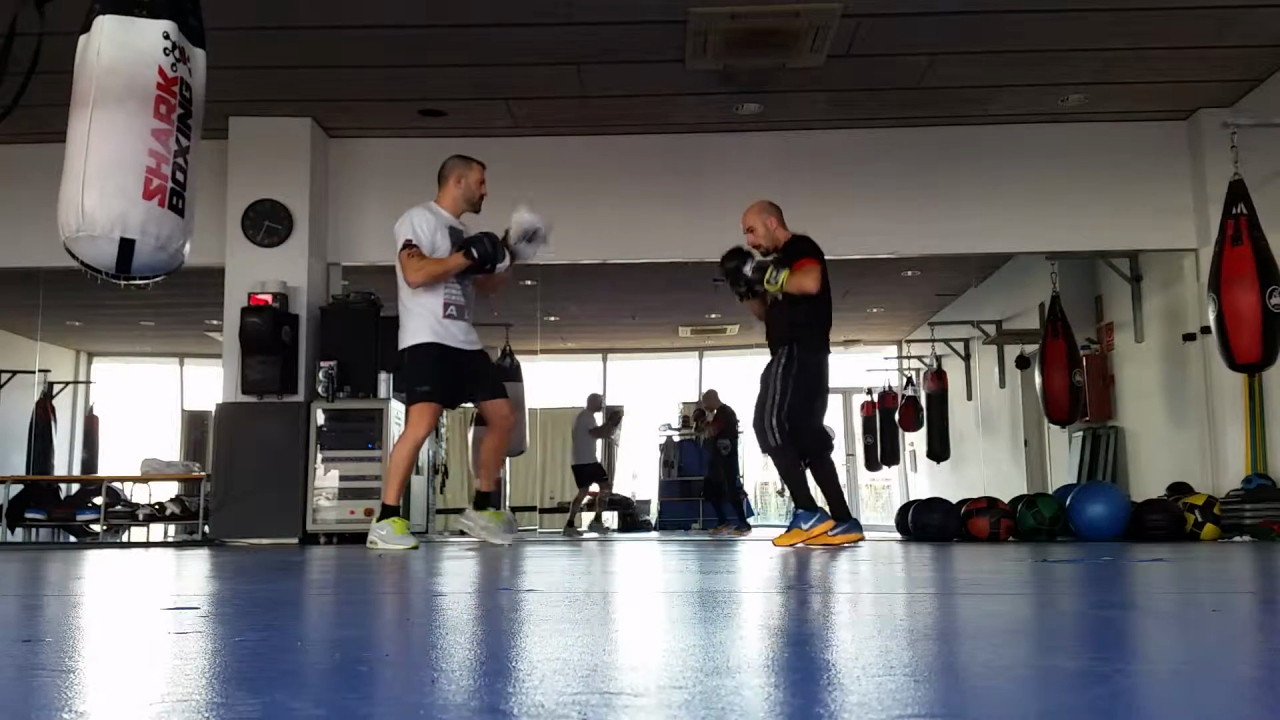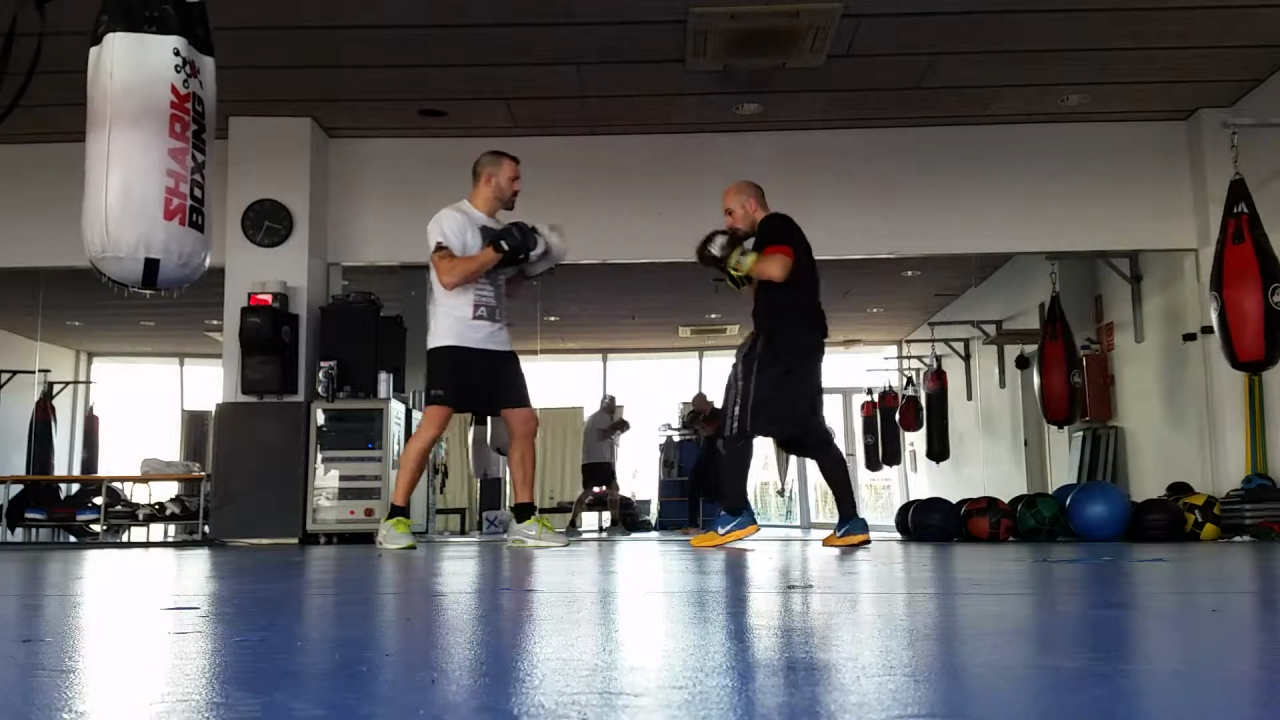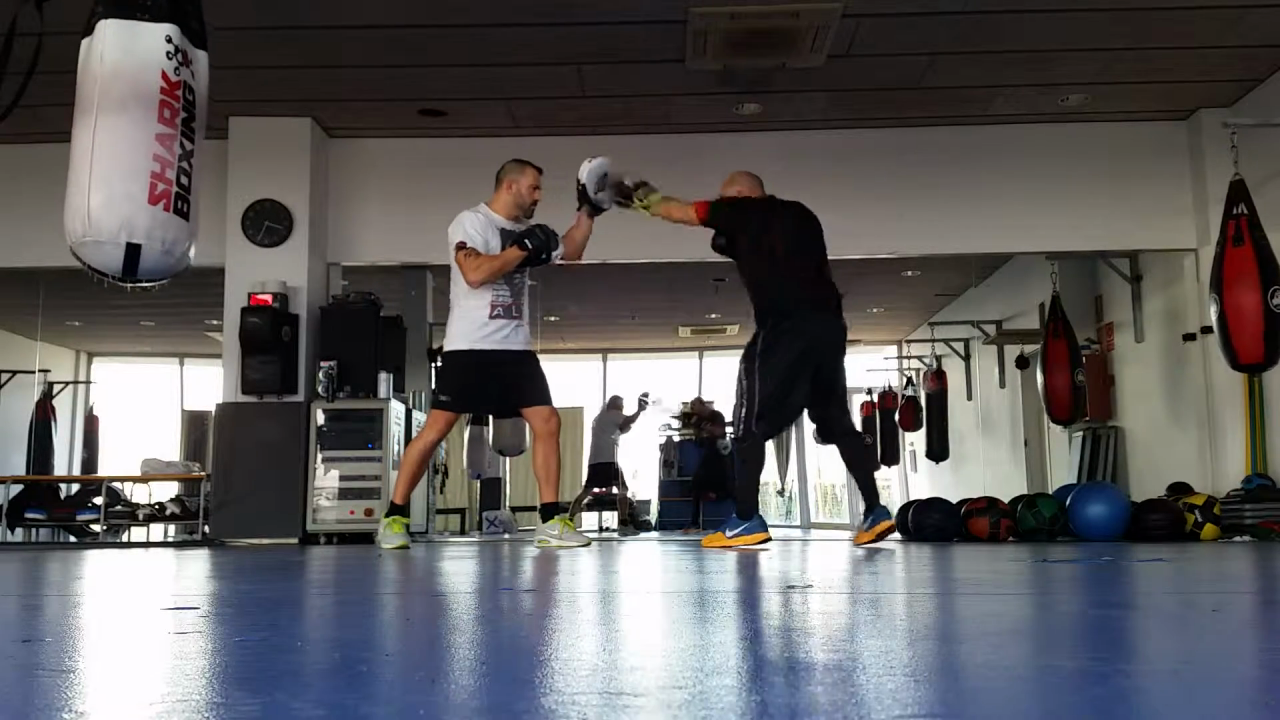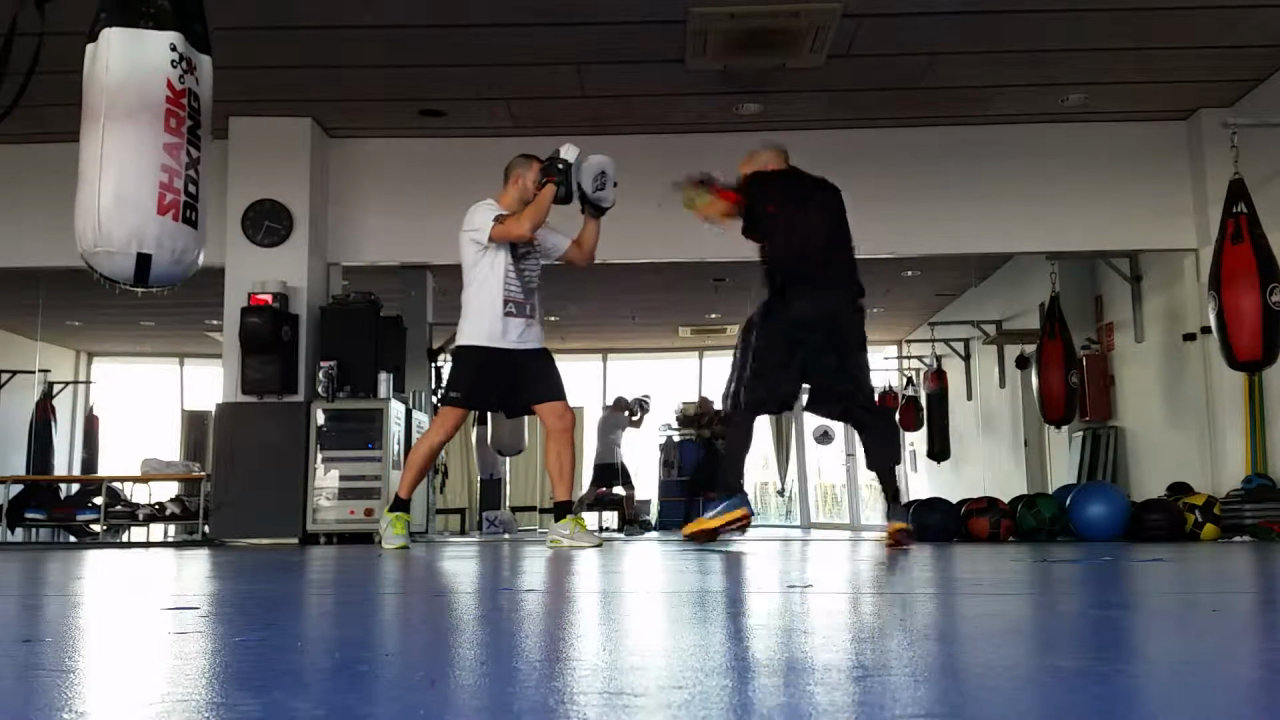
dt=1s
person 1, frame 1
left shoulder: (462, 232)
right shoulder: (419, 219)
left elbow: (483, 285)
right elbow: (415, 274)
left wrist: (505, 257)
right wrist: (468, 254)
left hip: (466, 343)
right hip: (426, 340)
left knee: (502, 416)
right knee: (422, 423)
left ankle: (482, 509)
right ankle: (386, 520)
person 1, frame 2
left shoulder: (501, 229)
right shoulder: (451, 220)
right elbow: (450, 276)
left wrist: (527, 259)
right wrist: (498, 249)
left hip: (496, 346)
right hip: (454, 343)
left knee: (525, 424)
right knee: (433, 425)
left ankle: (523, 520)
right ankle: (395, 519)
person 1, frame 3
left shoulder: (522, 229)
right shoulder: (470, 221)
left elbow: (569, 252)
right elbow: (476, 274)
left wrist: (587, 211)
right wrist: (523, 247)
left hip: (515, 349)
right hip: (469, 347)
left knee: (547, 423)
right knee: (437, 428)
left ankle: (550, 522)
right ankle: (394, 516)
person 1, frame 4
left shoulder: (537, 230)
right shoulder: (480, 215)
left elbow: (583, 256)
right elbow: (522, 228)
left wrist: (592, 211)
right wrist: (554, 183)
left hip: (528, 346)
right hip: (481, 344)
left knee: (561, 420)
right knee: (445, 426)
left ankle: (564, 522)
right ankle: (397, 512)
person 2, frame 1
left shoulder: (799, 247)
right shoulder: (778, 260)
left elbow: (811, 283)
right elbow: (764, 311)
left wrist: (765, 274)
right wrist: (745, 286)
left hip: (797, 352)
right hip: (799, 355)
left knee: (772, 424)
right knee: (807, 439)
left ankle: (809, 513)
right ankle: (843, 521)
person 2, frame 2
left shoulder: (775, 226)
right shoulder: (786, 233)
left elbow: (777, 271)
left wrist: (733, 254)
right wrist: (735, 271)
left hip: (777, 336)
right hip: (808, 337)
left knee: (738, 419)
right knee: (809, 429)
left ankle: (735, 514)
right ankle: (851, 521)
person 2, frame 3
left shoulder: (744, 211)
right shoulder: (802, 215)
left elbow: (683, 213)
left wrist: (642, 196)
left hip: (784, 326)
right hip: (827, 324)
left knee: (752, 422)
right knee: (837, 420)
left ankle: (747, 520)
right ankle: (875, 510)
person 2, frame 4
left shoulder: (765, 184)
right shoulder: (827, 192)
left elbow: (709, 209)
left hip: (791, 303)
right hip: (841, 306)
left knee: (742, 401)
right knee: (862, 407)
left ankle: (731, 499)
right ankle: (895, 509)
